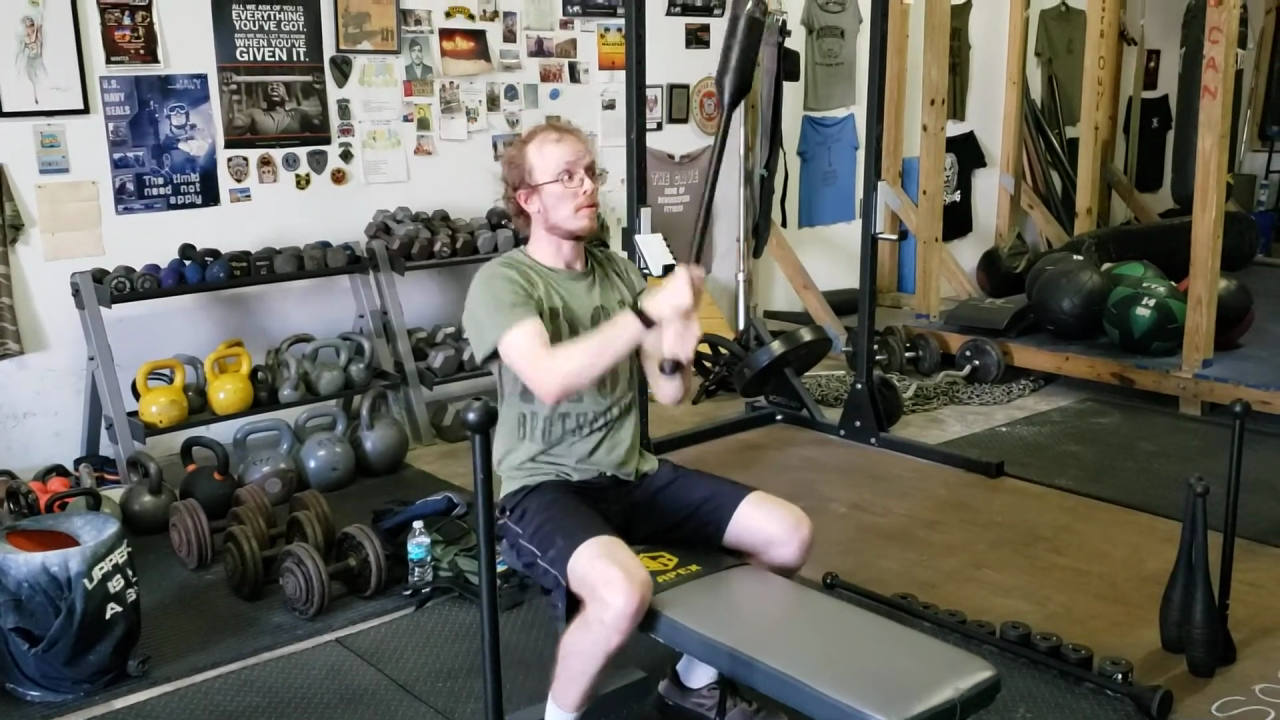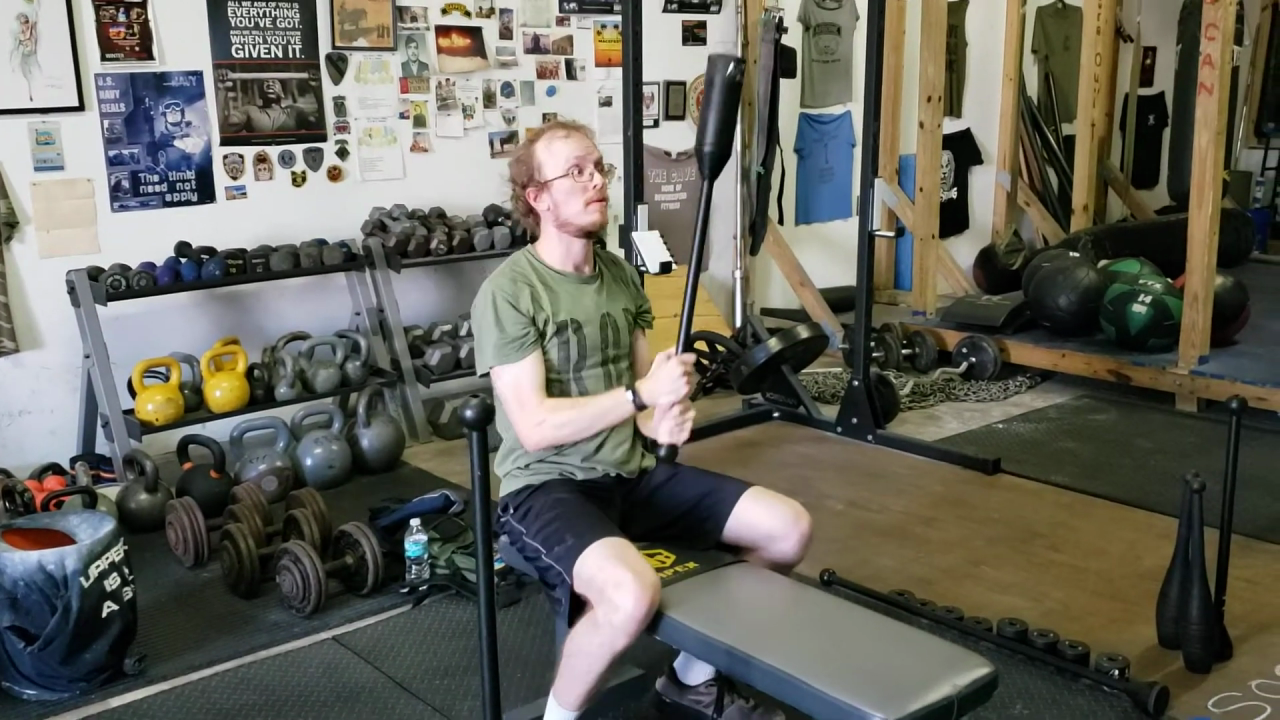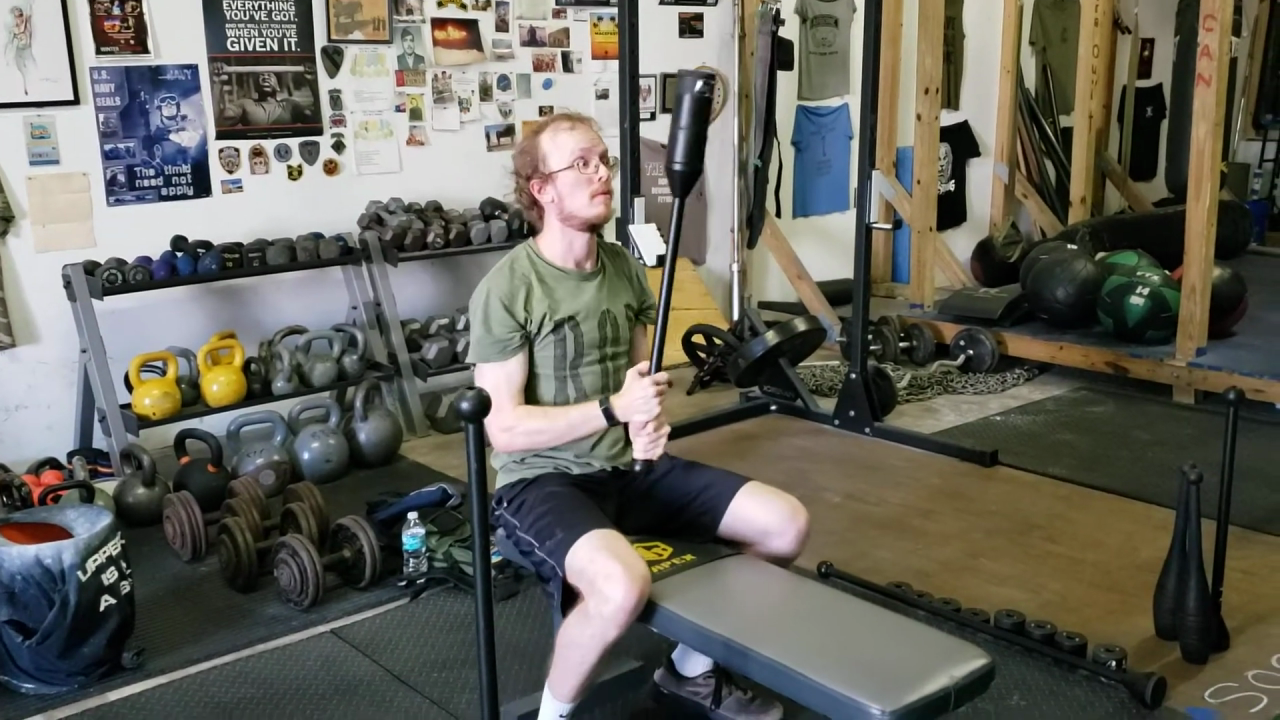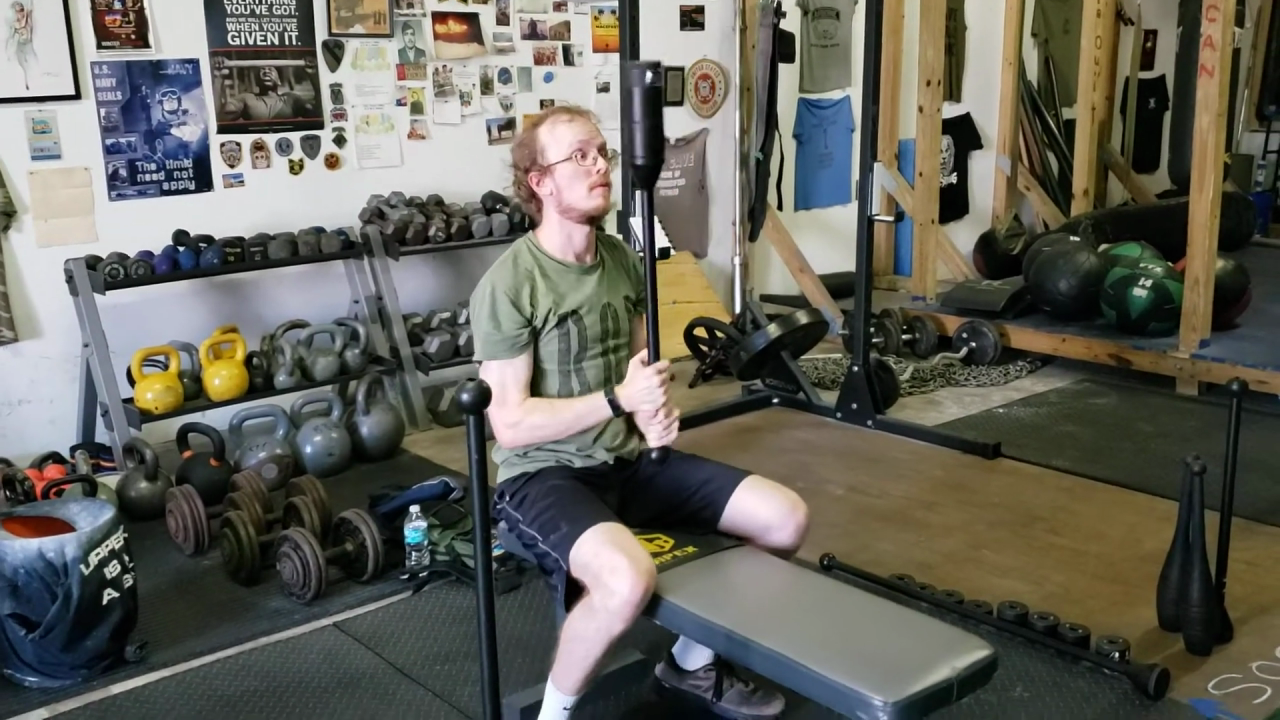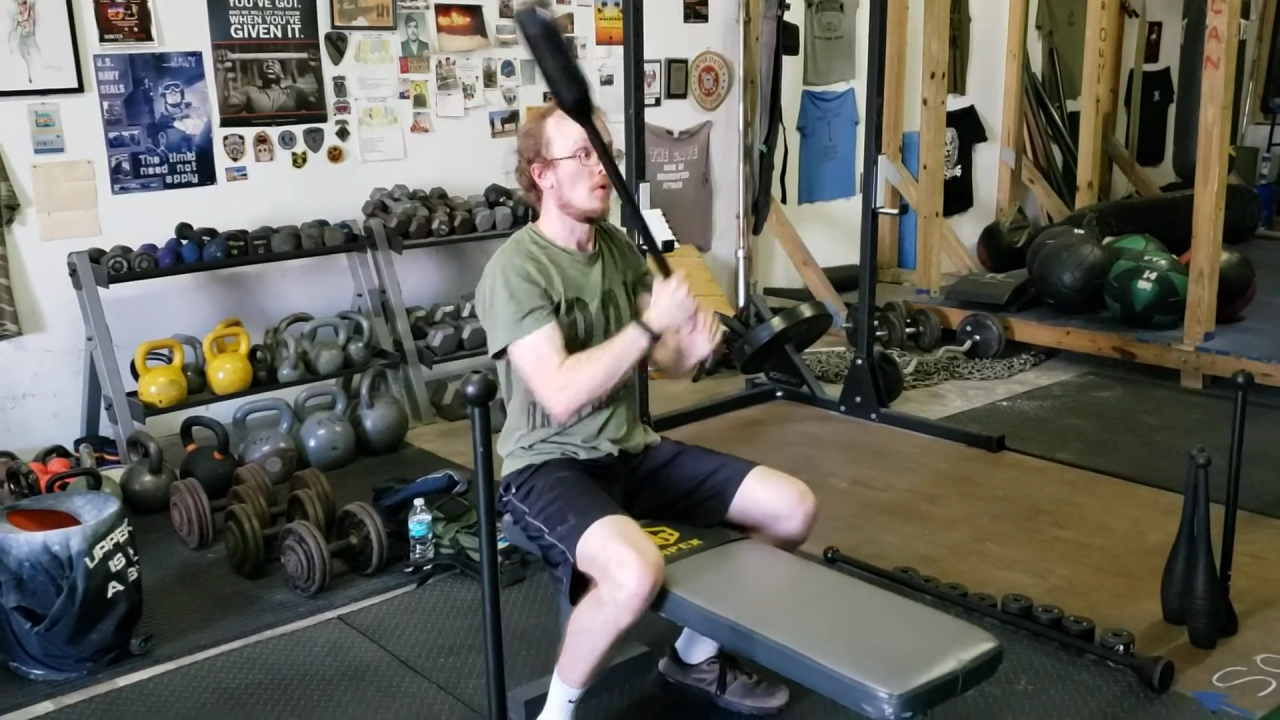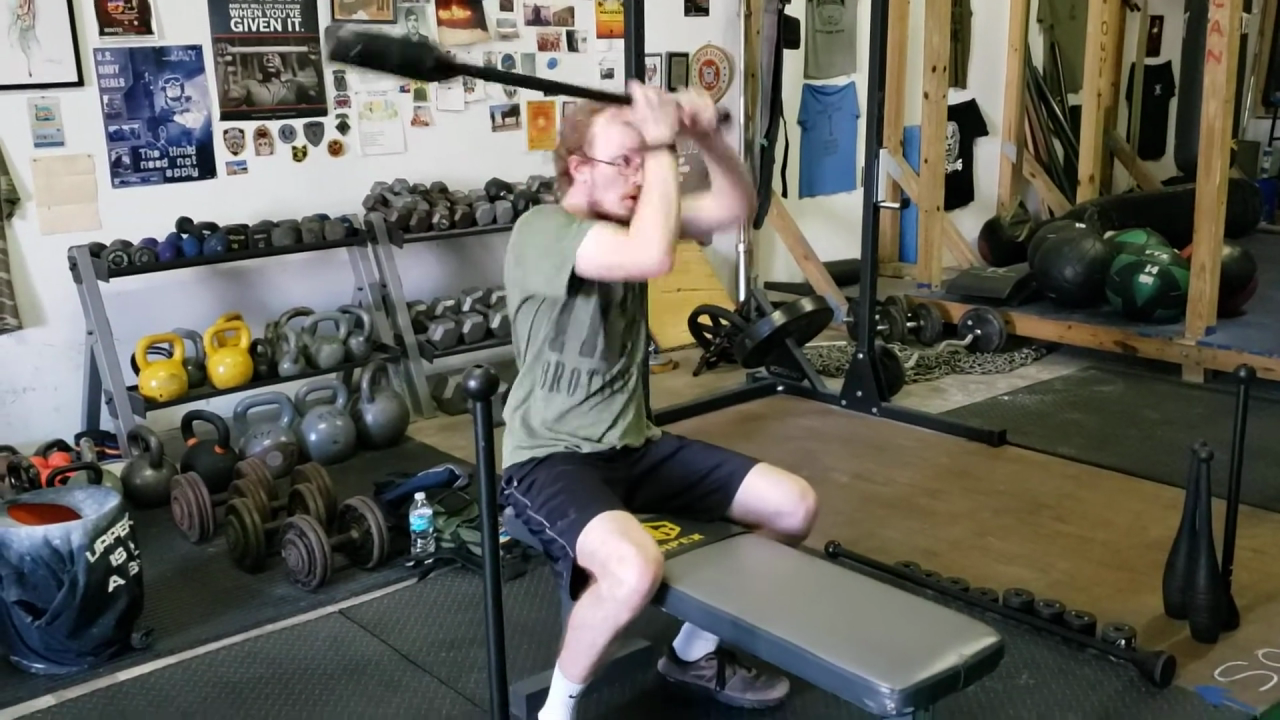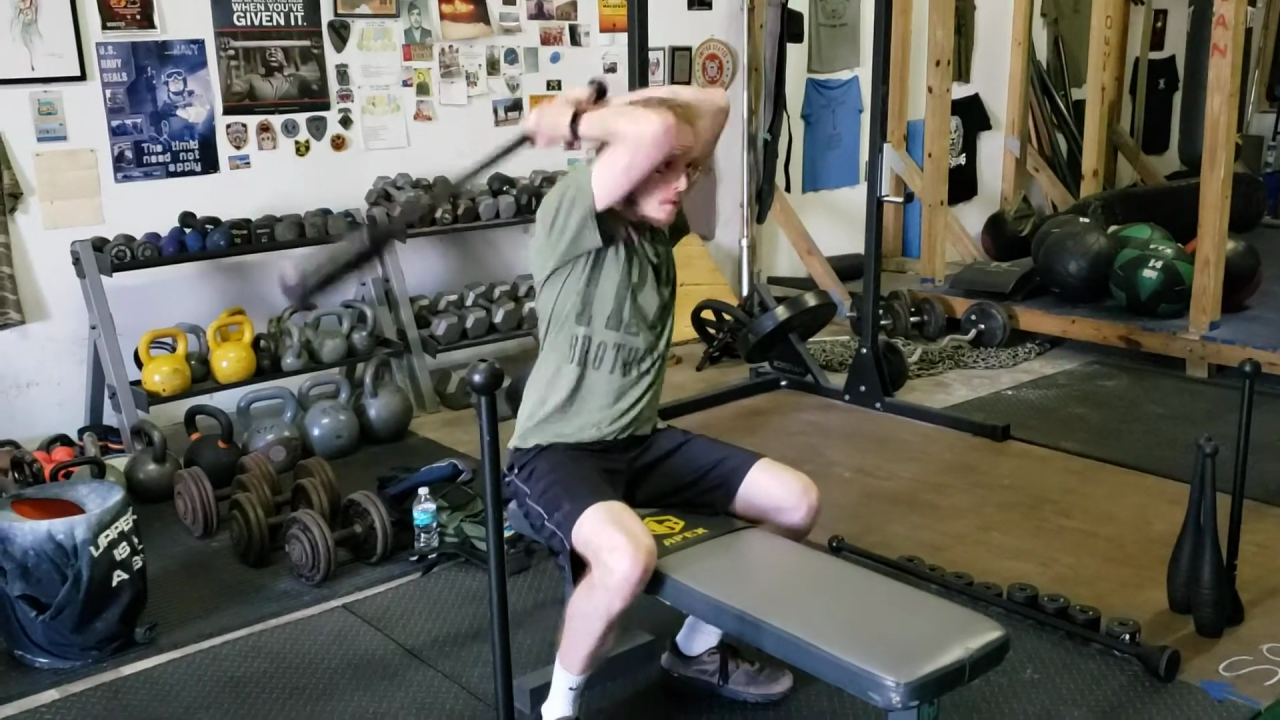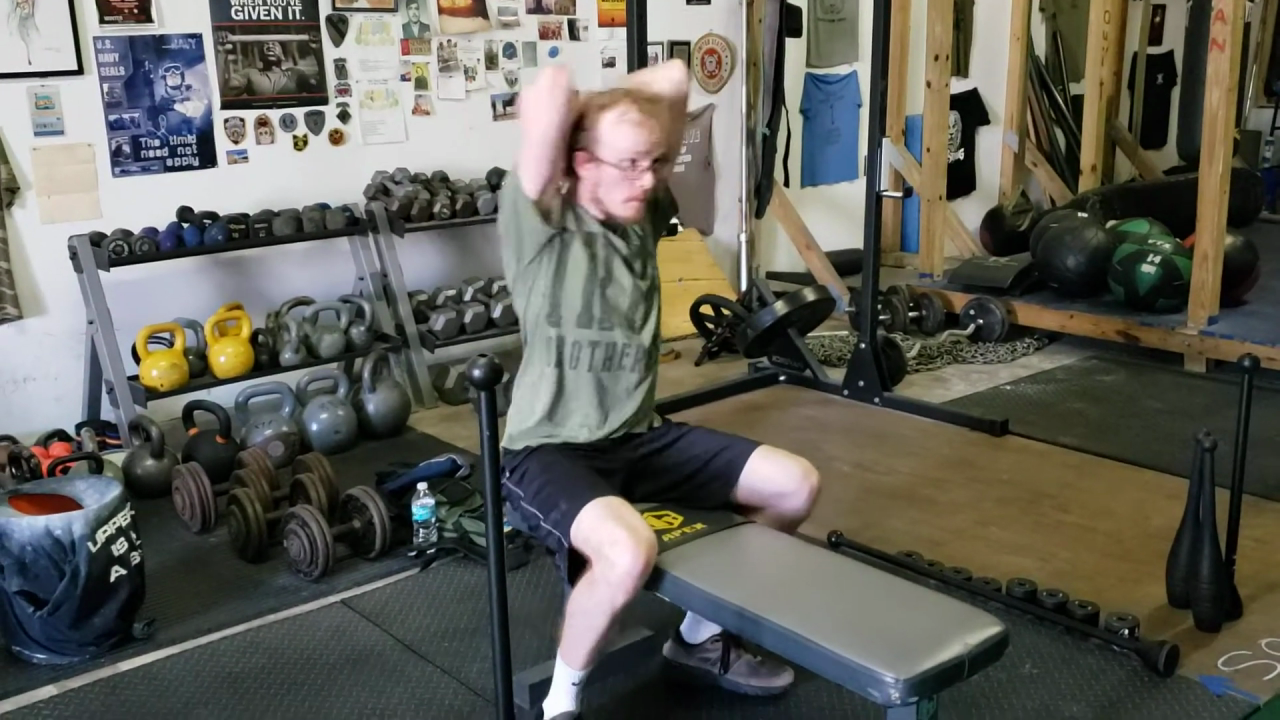
dt=0.2s
person 1, frame 1
left shoulder: (619, 272)
right shoulder: (501, 282)
left elbow: (669, 391)
right elbow: (549, 381)
left wrist: (677, 350)
right wrist: (647, 313)
left hip: (633, 474)
right hip: (545, 487)
left knee: (790, 533)
right knee: (622, 592)
person 1, frame 2
left shoulder: (620, 274)
right shoulder: (507, 292)
right elbow: (534, 427)
left wrist: (662, 414)
right wrist: (641, 393)
left hip: (631, 473)
right hip: (545, 488)
left knee: (788, 527)
right knee: (631, 593)
person 1, frame 3
left shoulder: (623, 267)
right shoulder: (506, 290)
right elbow: (504, 430)
left wrist: (646, 421)
right wrist: (613, 410)
left hip: (625, 470)
right hip: (541, 482)
left knee: (785, 524)
right knee: (620, 585)
left ankle: (692, 668)
person 1, frame 4
left shoulder: (621, 259)
right shoulder: (509, 285)
right elbow: (511, 425)
left wrist: (654, 405)
right wrist: (619, 399)
left hip: (628, 461)
right hip: (543, 477)
left knee: (785, 518)
right knee: (627, 579)
left ankle: (693, 660)
person 1, frame 5
left shoulder: (617, 246)
right shoulder: (515, 270)
left elbow: (656, 354)
right elbow: (562, 394)
left wrist: (686, 342)
right wrist: (650, 325)
left hip: (632, 451)
right hip: (548, 467)
left knee: (792, 507)
right knee: (634, 571)
left ankle: (696, 655)
person 1, frame 6
left shoulder: (628, 226)
right shoulder: (542, 232)
left elbow: (737, 207)
right elbow: (651, 256)
left wrist: (708, 136)
right wrist: (661, 147)
left hip: (633, 446)
right hip: (550, 459)
left knee: (794, 504)
right knee: (633, 568)
left ankle: (696, 651)
person 1, frame 7
left shoulder: (652, 217)
right shoulder: (574, 207)
left elbow: (713, 104)
right elbow: (650, 128)
left wrist: (591, 111)
right wrist: (587, 120)
left hip: (640, 440)
right hip: (557, 451)
left knee: (797, 502)
right knee: (625, 559)
left ankle: (698, 646)
person 1, frame 8
left shoulder: (639, 209)
right shoulder: (539, 212)
left elbow: (672, 79)
right elbow: (547, 96)
left wrist: (606, 112)
right wrist: (563, 113)
left hip: (639, 436)
right hip: (549, 449)
left knee: (797, 485)
right knee: (628, 552)
left ankle: (700, 636)
